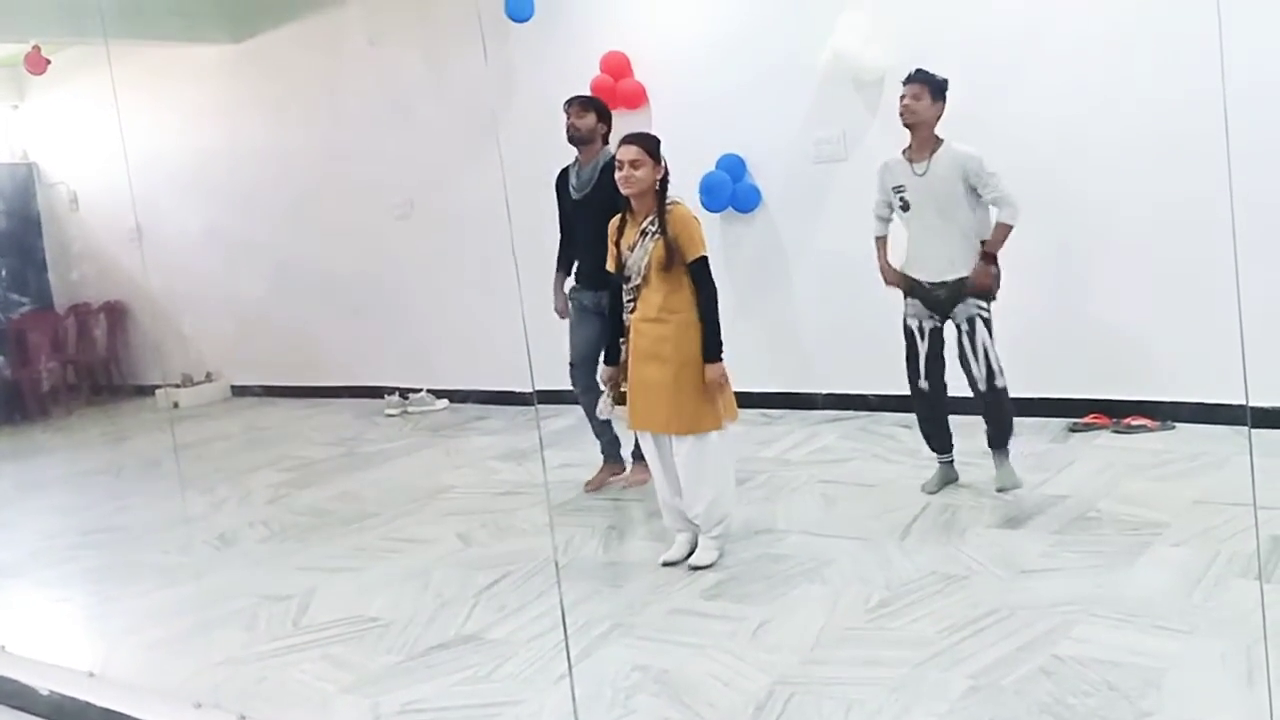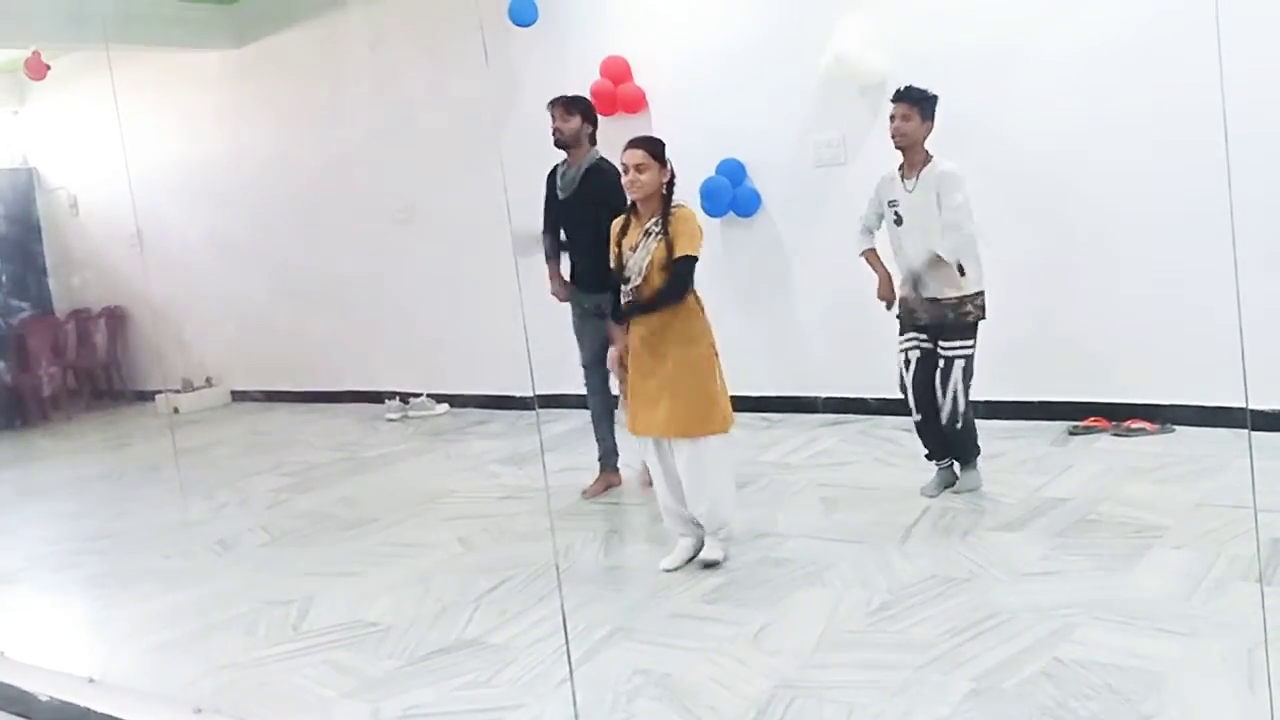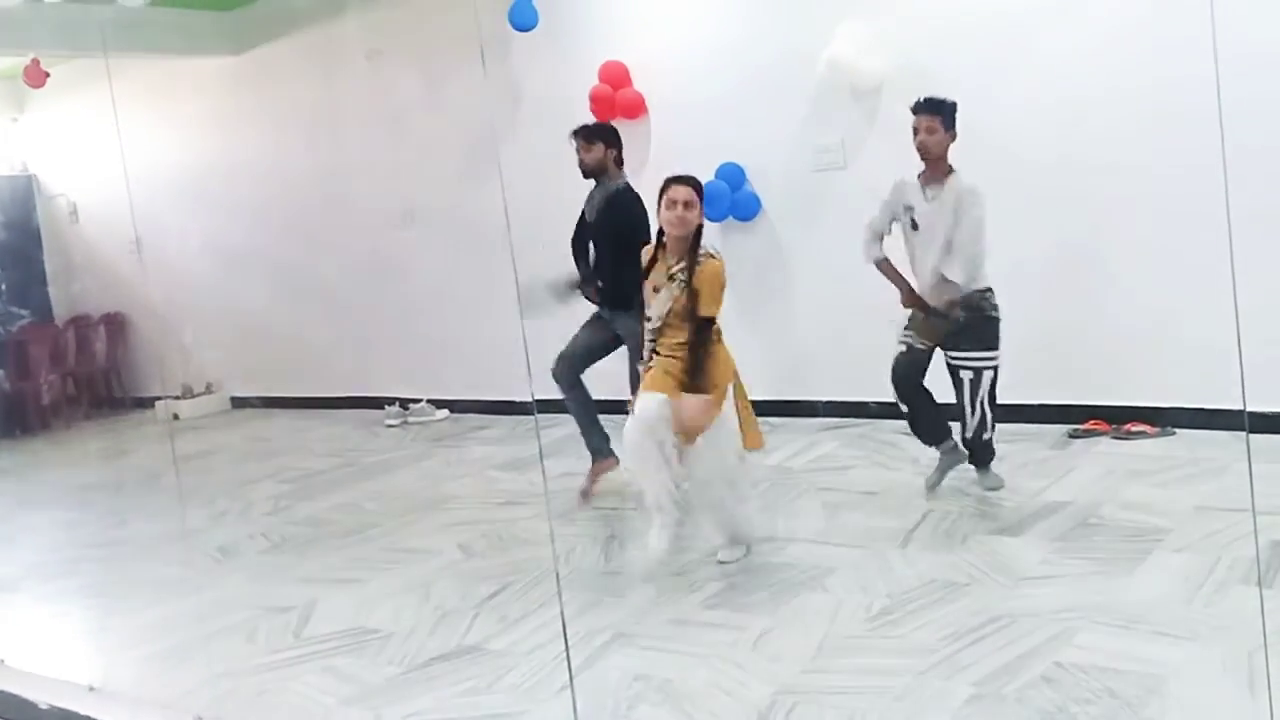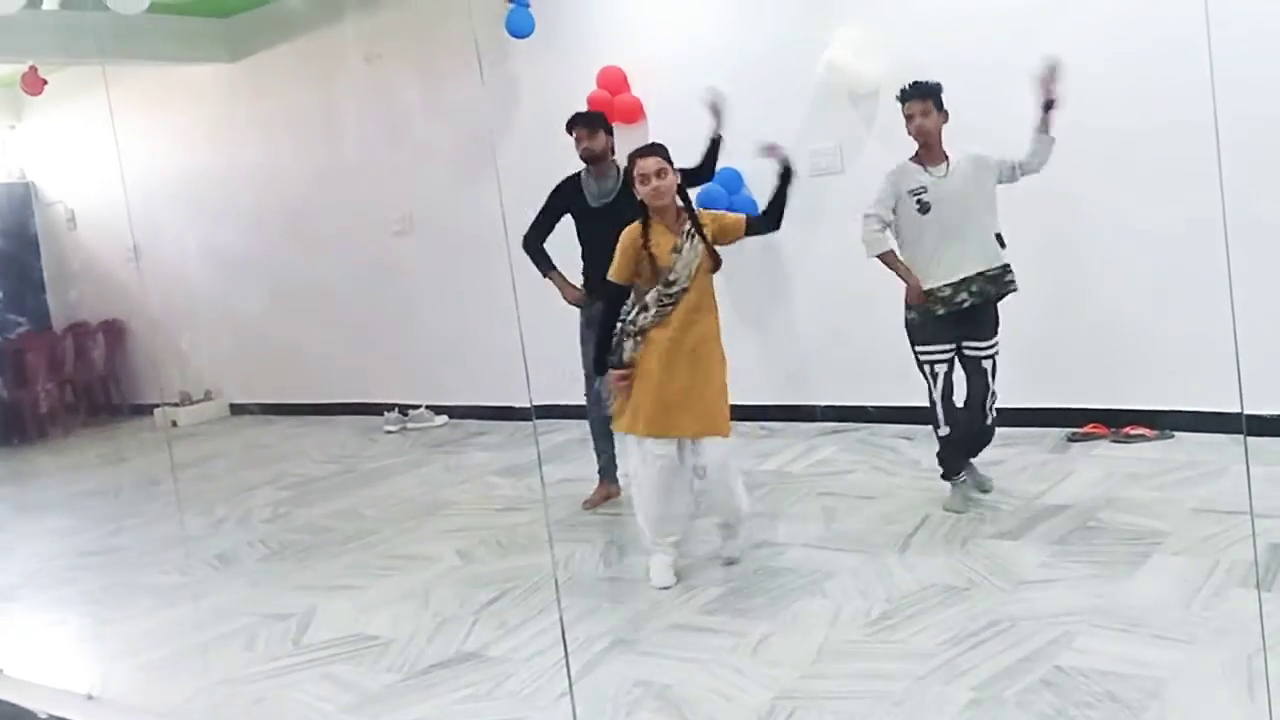
dt=0.4s
person 1, frame 1
left shoulder: (678, 218)
right shoulder: (618, 227)
left elbow: (705, 288)
right elbow: (617, 296)
left wrist: (713, 355)
right wrist: (612, 358)
left hip: (683, 345)
right hip: (643, 349)
left knee: (697, 441)
right knee: (657, 444)
left ankle: (711, 532)
right ankle: (683, 530)
person 1, frame 2
left shoulder: (680, 220)
right shoulder: (620, 228)
left elbow: (677, 287)
left wrist: (621, 318)
right wrist: (619, 338)
left hip: (683, 347)
right hip: (643, 351)
left knee: (696, 444)
right knee: (658, 447)
left ankle: (715, 534)
right ankle: (686, 535)
person 1, frame 3
left shoulder: (709, 268)
right shoulder: (649, 257)
left elbow: (700, 336)
left wrist: (696, 395)
right wrist: (647, 365)
left hip: (706, 377)
right hip: (664, 370)
left knee: (710, 470)
right knee: (643, 426)
left ankle: (736, 536)
right ankle: (664, 512)
person 1, frame 4
left shoulder: (705, 224)
right shoulder: (635, 237)
left elbow: (769, 221)
right elbow: (610, 302)
left wrist: (783, 171)
right wrist: (608, 364)
left hip: (701, 359)
right hip: (650, 362)
left knee: (712, 453)
right knee: (655, 456)
left ankle: (732, 525)
right ankle: (662, 551)
person 2, frame 1
left shoulder: (963, 160)
right shoulder: (890, 169)
left elbow: (1006, 206)
right elbow: (881, 218)
left wrist: (988, 259)
right wrist: (883, 262)
left hip: (968, 280)
right hip: (919, 284)
left knee: (983, 367)
right knee: (923, 376)
left ankle: (1001, 455)
right ankle: (944, 462)
person 2, frame 2
left shoulder: (945, 176)
right shoulder: (887, 184)
left elbow: (956, 237)
right elbow: (865, 231)
left wrist: (919, 276)
right wrist: (883, 276)
left hip: (957, 300)
right hip: (914, 302)
left knee: (951, 391)
right knee: (916, 391)
left ankle: (969, 462)
right ankle: (943, 466)
person 2, frame 3
left shoulder: (966, 193)
right shoulder: (903, 190)
left elbow: (966, 261)
right elbow: (873, 239)
left wrist: (938, 315)
right wrist: (902, 286)
left hip: (969, 306)
right hip: (925, 305)
left knee: (975, 393)
right knee: (904, 377)
left ankle: (983, 463)
right ankle: (946, 447)
person 2, frame 4
left shoulder: (975, 167)
right shoulder: (899, 178)
left elbow: (1031, 162)
right elbow: (872, 231)
left wrist: (1046, 107)
right wrist: (908, 277)
left hip: (978, 297)
right hip: (926, 301)
left knee: (982, 387)
right knee: (941, 393)
left ankle: (965, 460)
right ankle: (955, 478)
person 3, frame 1
left shoulder: (618, 173)
right shoulder: (565, 178)
right wrist: (559, 283)
right hip: (585, 292)
right knee: (581, 372)
left ankle: (641, 458)
right ankle: (611, 457)
person 3, frame 2
left shoulder: (603, 174)
right shoulder: (556, 177)
left elbow: (611, 236)
right elbow: (551, 228)
left wrist: (556, 250)
right wrist: (554, 273)
left hip: (616, 291)
right hip: (583, 293)
right knee: (595, 379)
right ankle: (608, 468)
person 3, frame 3
left shoulder: (622, 203)
right shoulder: (598, 197)
left elbow: (603, 265)
right elbow: (580, 244)
right wrist: (589, 283)
left hip: (637, 313)
right hip: (611, 310)
right knee: (564, 369)
right ankle: (602, 454)
person 3, frame 4
right shoulder: (569, 189)
left elbow: (702, 175)
right elbow: (532, 239)
left wrist: (716, 129)
right wrist: (560, 283)
right hip: (595, 303)
right knee: (596, 389)
right ankle: (607, 479)
